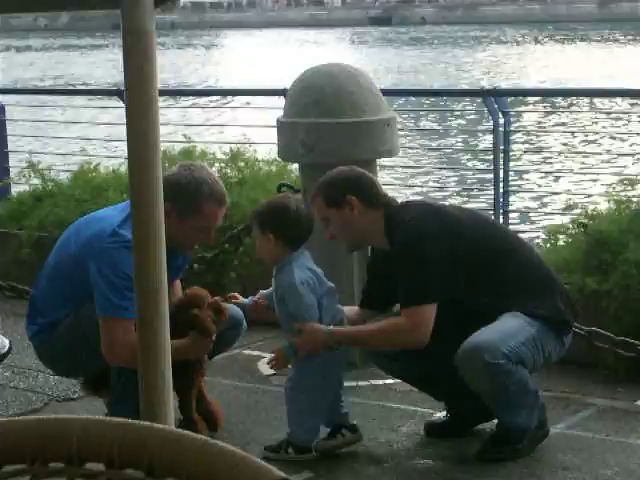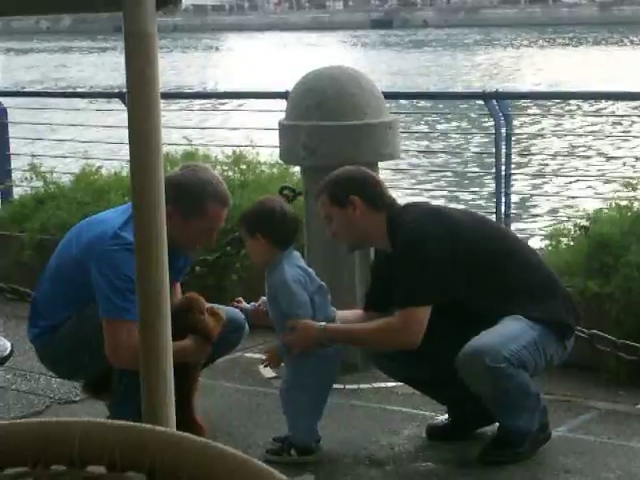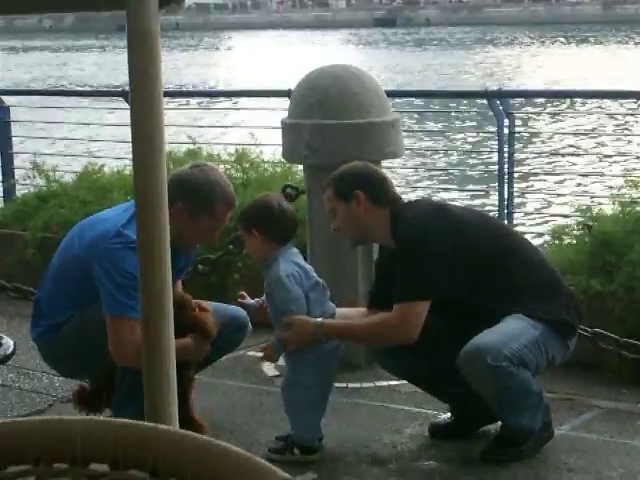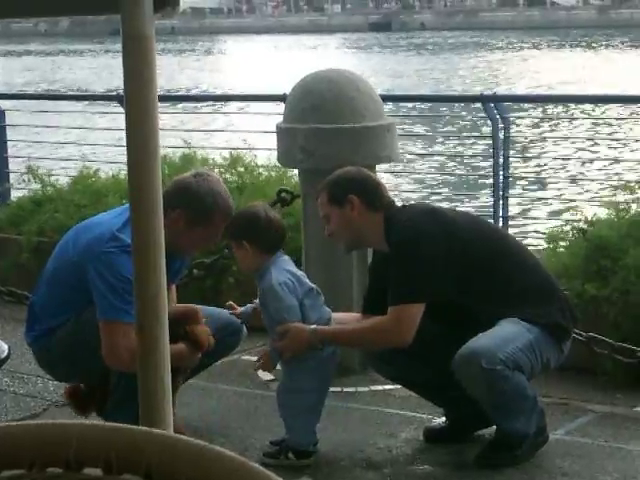
dt=0.3s
person 1, frame 1
left shoulder: (418, 230)
right shoulder: (388, 245)
left elbow: (416, 331)
right elbow: (367, 314)
left wrist: (329, 336)
left hip: (538, 317)
right hip: (479, 317)
left knee: (479, 353)
right knee: (384, 340)
left ankle: (527, 421)
right ankle: (470, 405)
person 1, frame 2
left shoulder: (419, 232)
right shoulder: (391, 247)
left elbow: (408, 331)
right elbow: (371, 317)
left wrist: (322, 334)
left hip: (540, 320)
right hip: (481, 319)
left knee: (479, 357)
right knee: (384, 343)
left ankle: (527, 425)
right ankle: (471, 407)
person 1, frame 3
left shoulder: (422, 228)
right shoulder: (396, 242)
left elbow: (405, 327)
right elbow: (376, 315)
left wrist: (319, 329)
right wrist: (311, 313)
left hip: (543, 319)
right hip: (484, 317)
left knee: (482, 356)
right knee: (386, 343)
left ankle: (531, 423)
right ankle: (474, 406)
person 1, frame 4
left shoulder: (415, 231)
right shoulder: (390, 247)
left elbow: (399, 330)
right elbow: (370, 319)
left wrist: (315, 336)
left hip: (538, 323)
right hip: (480, 322)
left knee: (476, 360)
right knee: (382, 348)
left ankle: (525, 428)
right ankle: (469, 410)
person 2, frame 1
left shoulder: (294, 278)
right shoulder: (292, 263)
left elbow: (309, 323)
right elbow: (277, 293)
left wrist: (288, 352)
right wrist: (250, 302)
left knee: (301, 391)
right knee: (320, 390)
left ankle: (301, 444)
right ankle: (342, 427)
person 2, frame 2
left shoulder: (286, 277)
right shoulder: (284, 264)
left elbow: (303, 322)
right elbow: (279, 301)
left wrist: (281, 350)
left hip: (315, 348)
right hip: (314, 345)
left knee: (297, 392)
right knee: (296, 391)
left ankle: (303, 445)
right ankle: (303, 434)
person 2, frame 3
left shoulder: (282, 273)
right shoulder: (287, 259)
left elbow: (298, 318)
left wrist: (277, 346)
right wrist: (256, 304)
left hip: (314, 344)
right hip: (317, 341)
left knee: (299, 390)
right knee: (303, 390)
left ankle: (306, 444)
right ankle: (306, 434)
person 2, frame 4
left shoulder: (275, 281)
right shoulder: (277, 266)
left wrist: (273, 354)
right wrist: (246, 311)
left hip: (311, 350)
right hip: (313, 346)
left knee: (294, 396)
right knee: (296, 395)
left ankle: (300, 449)
right ankle: (301, 438)
person 3, frame 1
left shoulder: (175, 230)
right shoulder: (118, 245)
left elbow: (171, 283)
right elbow: (117, 349)
right wrist: (186, 347)
left knee: (230, 321)
left ankle: (135, 387)
right ankle: (124, 418)
person 3, frame 2
left shoulder: (177, 232)
right shoulder: (120, 248)
left elbow: (171, 286)
right elbow: (121, 351)
right wrist: (188, 350)
left hip: (123, 325)
left knee: (232, 324)
left ankle: (139, 390)
right ankle: (126, 420)
person 3, frame 3
left shoulder: (177, 229)
right shoulder: (123, 245)
left elbow: (172, 284)
right elbow: (125, 349)
right wrist: (190, 347)
left hip: (118, 320)
left knee: (235, 323)
left ankle: (142, 389)
right ankle: (128, 420)
person 3, frame 4
left shoulder: (171, 232)
right shoulder: (118, 250)
left elbow: (167, 286)
right elbow: (119, 353)
right wrist: (182, 354)
left hip: (115, 322)
left knee: (229, 327)
right ankle: (123, 423)
